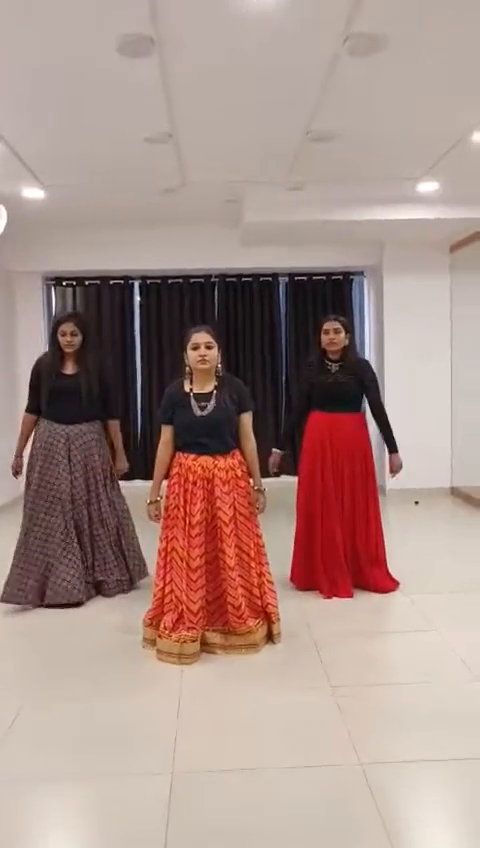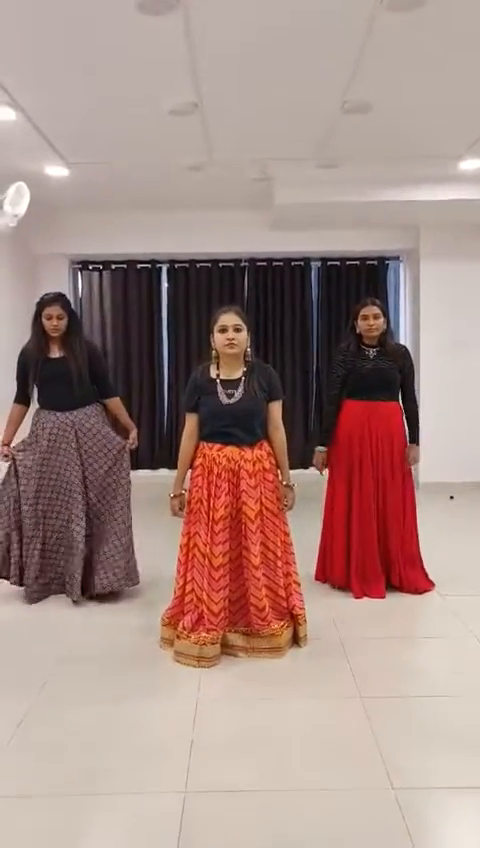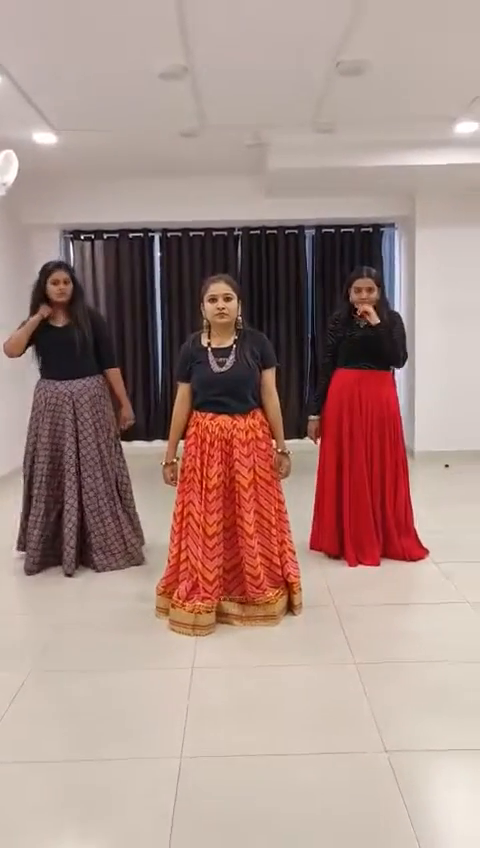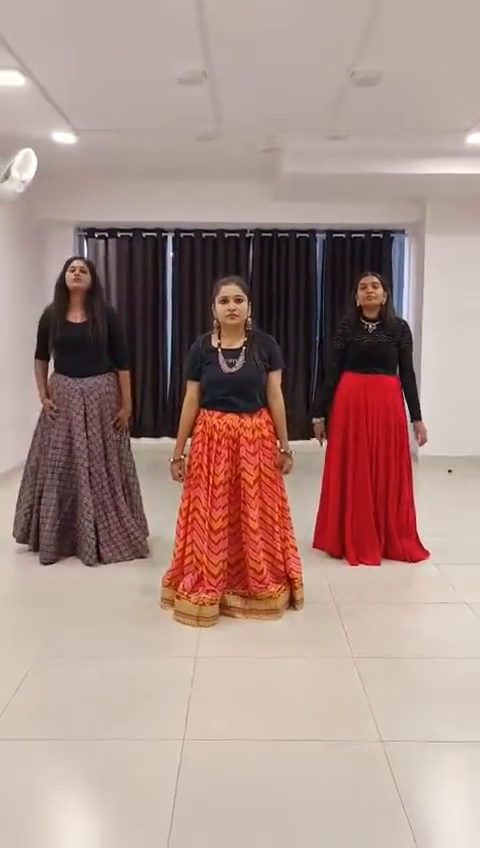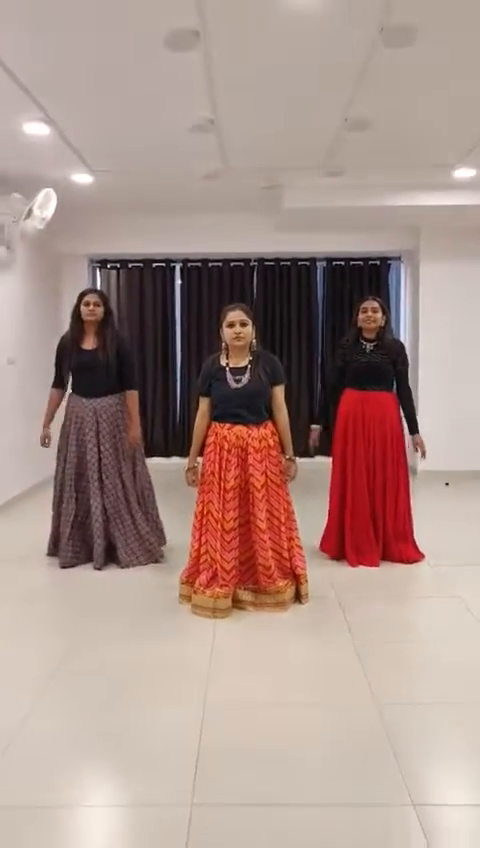
dt=1s
person 1, frame 1
left shoulder: (235, 389)
right shoulder: (174, 393)
left elbow: (247, 438)
right elbow: (166, 445)
left wrist: (257, 485)
right wrist: (154, 494)
left hip: (229, 480)
right hip: (187, 481)
left knee: (232, 552)
right knee: (188, 554)
left ankle: (236, 621)
right ankle: (186, 625)
person 1, frame 2
left shoulder: (264, 375)
right shoulder: (200, 379)
left elbow: (276, 429)
right elbow: (190, 434)
left wrist: (286, 479)
right wrist: (177, 486)
left hip: (257, 472)
right hip: (211, 474)
left knee: (258, 550)
right knee: (211, 552)
left ankle: (260, 624)
right ankle: (207, 627)
person 1, frame 3
left shoulder: (257, 343)
right shoulder: (192, 348)
left elbow: (270, 396)
right elbow: (182, 403)
left wrist: (281, 447)
right wrist: (169, 455)
left hip: (249, 440)
right hip: (205, 442)
left knee: (252, 518)
right knee: (205, 521)
left ankle: (256, 592)
right ankle: (202, 594)
person 1, frame 4
left shoulder: (265, 345)
right shoulder: (201, 348)
left elbow: (275, 397)
right elbow: (191, 402)
left wrist: (285, 446)
right wrist: (178, 452)
left hip: (256, 439)
right hip: (213, 440)
left knee: (256, 515)
right knee: (211, 517)
left ankle: (258, 586)
right ankle: (206, 588)
person 1, frame 5
left shoulder: (269, 363)
right shoulder: (211, 367)
left elbow: (279, 410)
right elbow: (203, 416)
left wrist: (289, 454)
right wrist: (192, 460)
left hip: (261, 448)
right hip: (222, 449)
left knee: (264, 516)
right knee: (222, 518)
left ankle: (266, 581)
right ankle: (219, 583)
person 2, frame 1
left shoulder: (95, 368)
right shoulder: (43, 367)
left elbow: (110, 412)
right elbow: (32, 410)
left wrist: (120, 453)
left hip: (88, 444)
right hip: (50, 444)
left knee: (92, 511)
right knee: (47, 516)
left ankle: (101, 575)
right ankle: (44, 582)
person 2, frame 2
left shoulder: (85, 349)
right shoulder: (30, 354)
left elbow: (107, 391)
left wrist: (131, 426)
left hip: (89, 429)
right hip: (49, 434)
left knee: (94, 504)
right knee: (48, 506)
left ankle: (95, 575)
right ankle: (48, 576)
person 2, frame 3
left shoulder: (90, 318)
right shoulder: (36, 323)
left elbow: (109, 363)
left wrist: (125, 403)
right wrist: (37, 317)
left hip: (89, 399)
right hip: (51, 402)
left knee: (94, 472)
right knee: (52, 474)
left ankle: (103, 544)
right ankle: (50, 545)
person 2, frame 4
left shoulder: (105, 315)
right shoulder: (51, 315)
left elbow: (121, 362)
right elbow: (41, 358)
left wrist: (126, 404)
right wrist: (43, 395)
left hip: (101, 396)
right hip: (64, 396)
left knee: (103, 469)
right knee: (59, 470)
left ankle: (110, 537)
right ankle: (57, 536)
person 2, frame 5
left shoulder: (115, 342)
right shoulder: (67, 343)
left elbow: (130, 385)
right elbow: (59, 385)
left wrist: (135, 424)
right wrist: (47, 422)
left hip: (113, 415)
right hip: (79, 417)
left knee: (119, 482)
right knee: (79, 483)
left ankle: (130, 544)
right ankle: (78, 544)
person 3, frame 1
left shoulder: (360, 367)
right shoulder: (313, 368)
left elbow: (377, 407)
right elbow: (299, 409)
left wrist: (392, 449)
right wrist: (280, 448)
left hip: (352, 440)
right hip: (318, 440)
left knee: (355, 506)
right knee: (320, 507)
left ankle: (365, 572)
right ankle: (323, 572)
person 3, frame 2
left shoulder: (399, 353)
right shoulder: (346, 353)
left elbow: (410, 400)
right elbow: (332, 399)
left wrist: (414, 442)
right wrist: (323, 444)
left hip: (389, 432)
right hip: (352, 431)
left knee: (392, 504)
right knee: (353, 503)
left ankle: (398, 571)
right ankle: (354, 572)
person 3, frame 3
left shoulder: (392, 320)
right shoulder: (338, 321)
left elbow: (399, 360)
right elbow: (326, 367)
left wrist: (377, 323)
right wrist: (315, 412)
left hip: (380, 399)
right hip: (343, 399)
left knee: (383, 471)
right knee: (345, 471)
left ankle: (391, 538)
right ankle: (346, 539)
person 3, frame 4
left shoulder: (399, 327)
right shoulder: (346, 327)
left elbow: (407, 373)
right elbow: (333, 372)
left wrist: (417, 417)
right wrist: (320, 415)
left hip: (387, 404)
right hip: (350, 402)
left knee: (389, 473)
right knee: (350, 472)
left ankle: (393, 540)
right ankle: (351, 539)
person 3, frame 5
left shoulder: (395, 347)
right shoulder: (347, 346)
left elbow: (404, 389)
right elbow: (333, 386)
left wrist: (414, 430)
right wrist: (319, 422)
left hip: (385, 417)
right hip: (352, 416)
left knee: (388, 481)
right knee: (352, 481)
left ankle: (393, 544)
right ankle: (353, 543)
